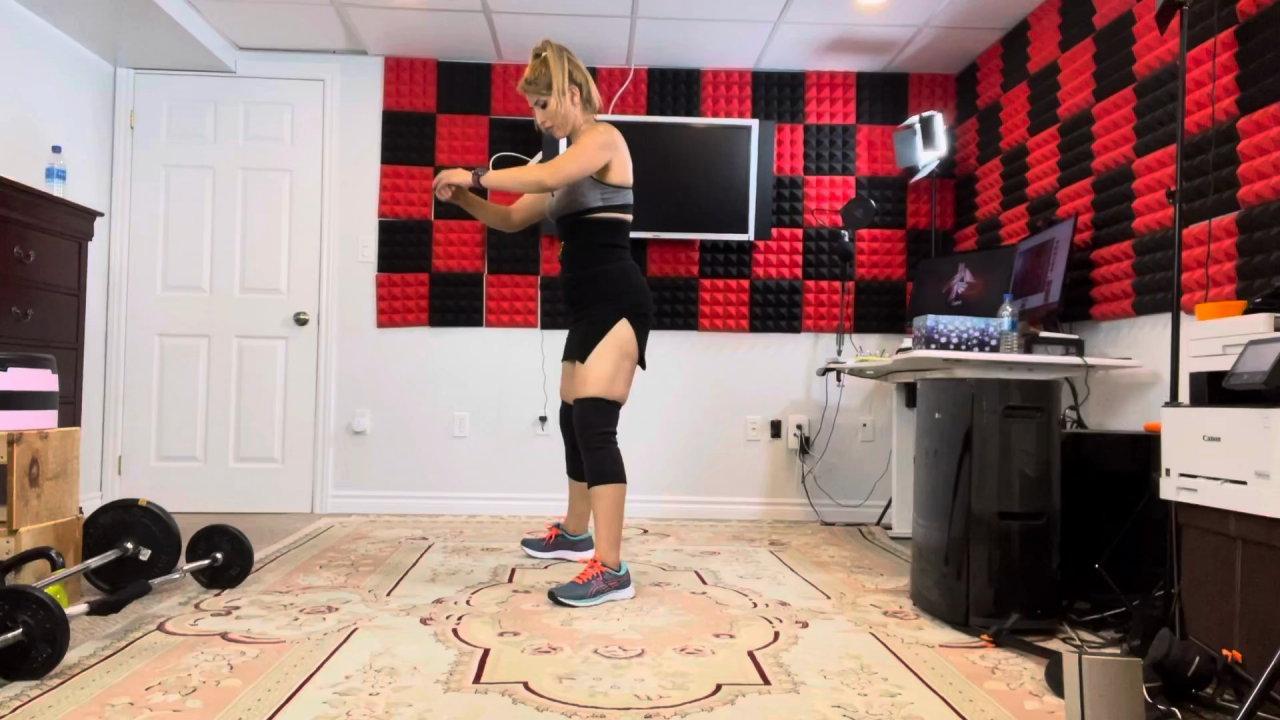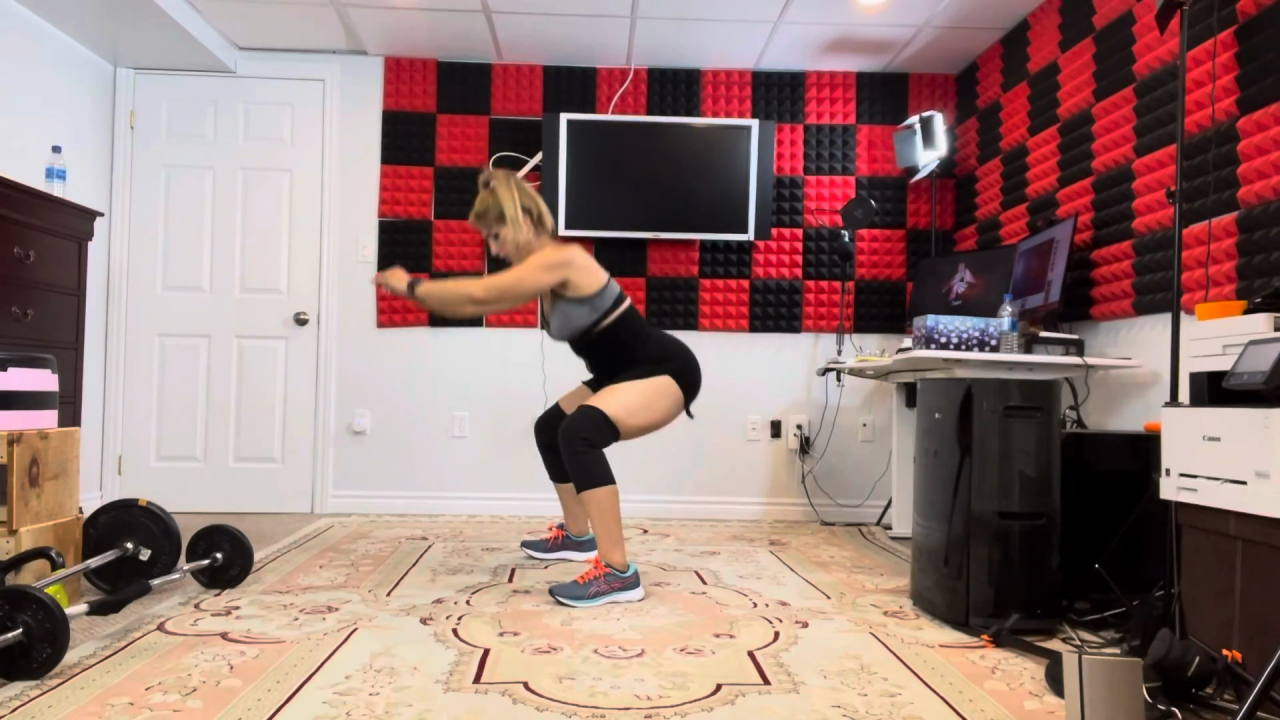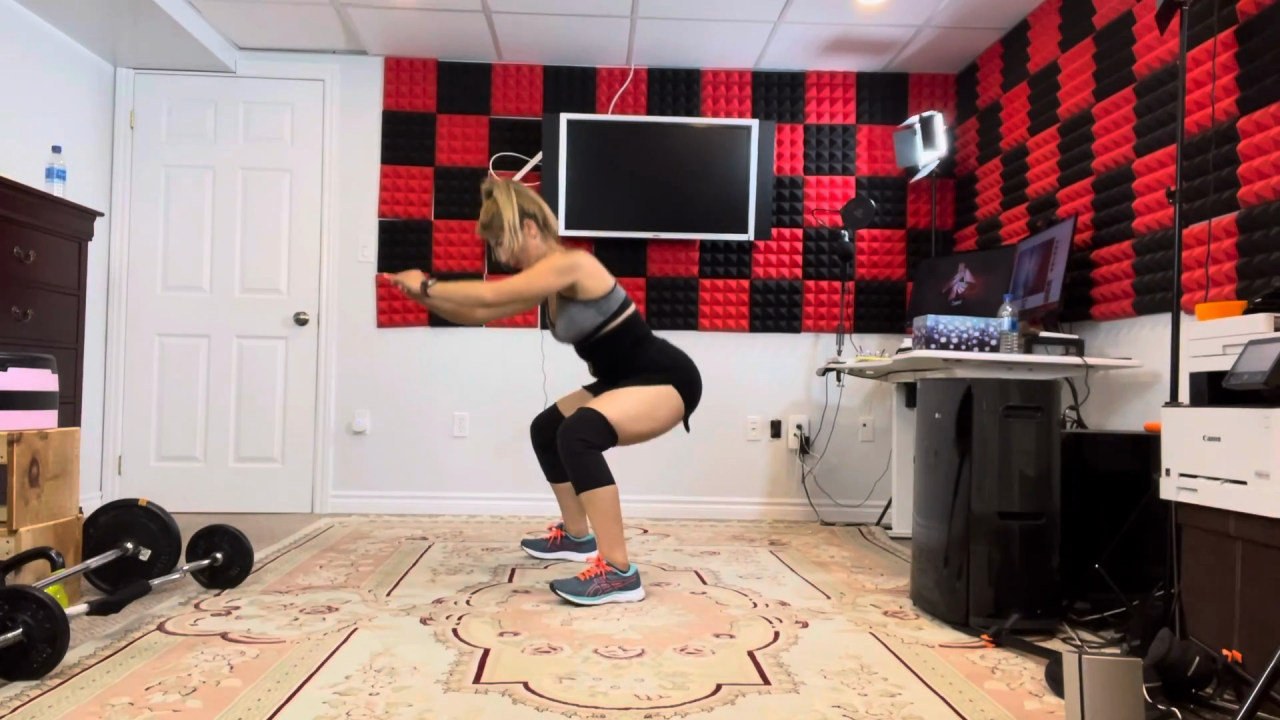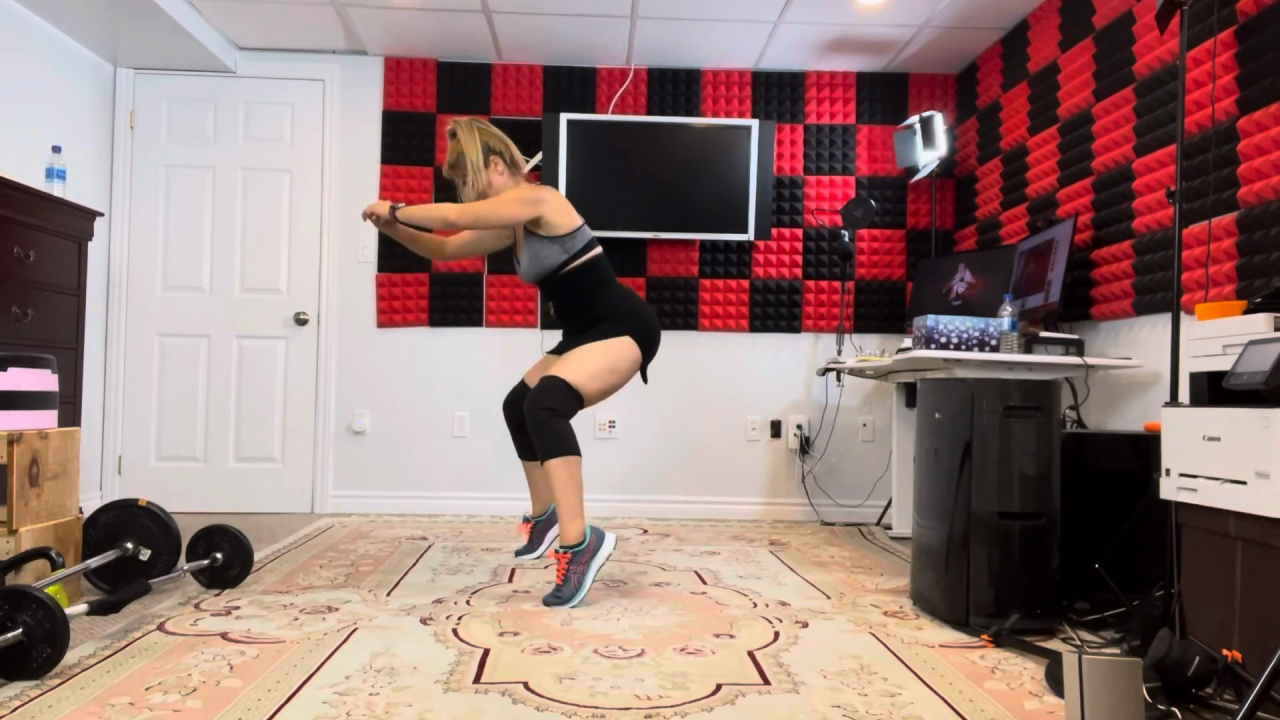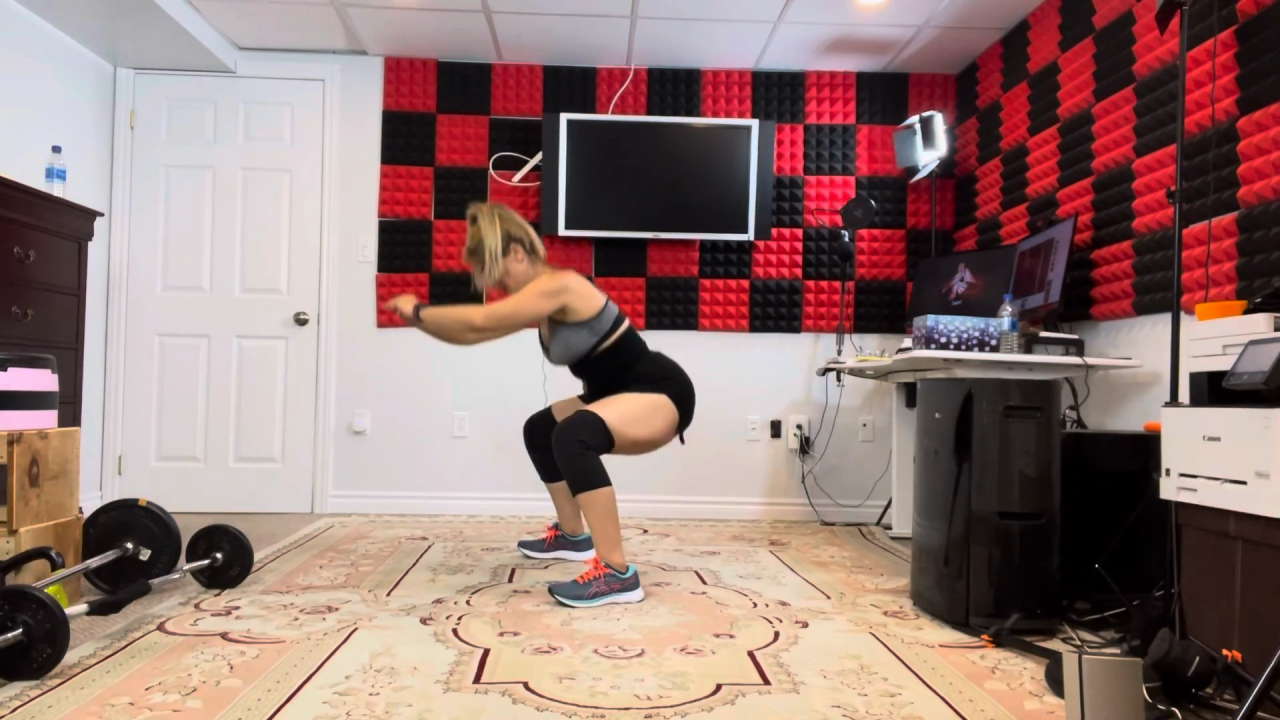
dt=1s
person 1, frame 1
left shoulder: (604, 139)
right shoulder: (568, 165)
left elbow: (544, 177)
right elbow: (513, 219)
left wrist: (477, 176)
right wrist: (464, 194)
left hip: (616, 301)
right hip: (591, 306)
left knee: (594, 425)
right knee: (573, 421)
left ankle: (610, 569)
right ankle: (574, 532)
person 1, frame 2
left shoulder: (562, 260)
right shoulder: (541, 275)
left elbow: (479, 293)
right elbow: (477, 304)
left wrist: (412, 286)
right wrist: (417, 290)
left hip: (669, 374)
right hip: (633, 373)
left knee: (580, 432)
right knee: (551, 428)
left ankle: (618, 571)
right ankle: (577, 535)
person 1, frame 3
left shoulder: (569, 264)
right shoulder: (548, 277)
left elbow: (492, 297)
right elbow: (483, 312)
left wrist: (426, 288)
right wrist: (427, 293)
left hip: (669, 381)
right hip: (633, 381)
left knee: (578, 434)
right knee: (547, 429)
left ankle: (618, 571)
right ankle: (576, 536)
person 1, frame 4
left shoulder: (538, 199)
right shoulder: (514, 222)
left elbow: (454, 216)
right elbow: (447, 248)
left wrist: (395, 210)
right wrist: (393, 226)
left hip: (624, 327)
right hip: (590, 331)
left knee: (545, 405)
right knee: (519, 406)
left ankle: (579, 540)
right ankle: (544, 517)
person 1, frame 5
left shoulder: (560, 285)
right shoulder: (541, 300)
left elbow: (480, 320)
right elbow: (474, 333)
left wrist: (419, 311)
right wrist: (420, 317)
left hip: (662, 391)
right hip: (625, 392)
left knee: (573, 437)
right knee: (540, 432)
left ankle: (616, 573)
right ankle: (573, 535)
